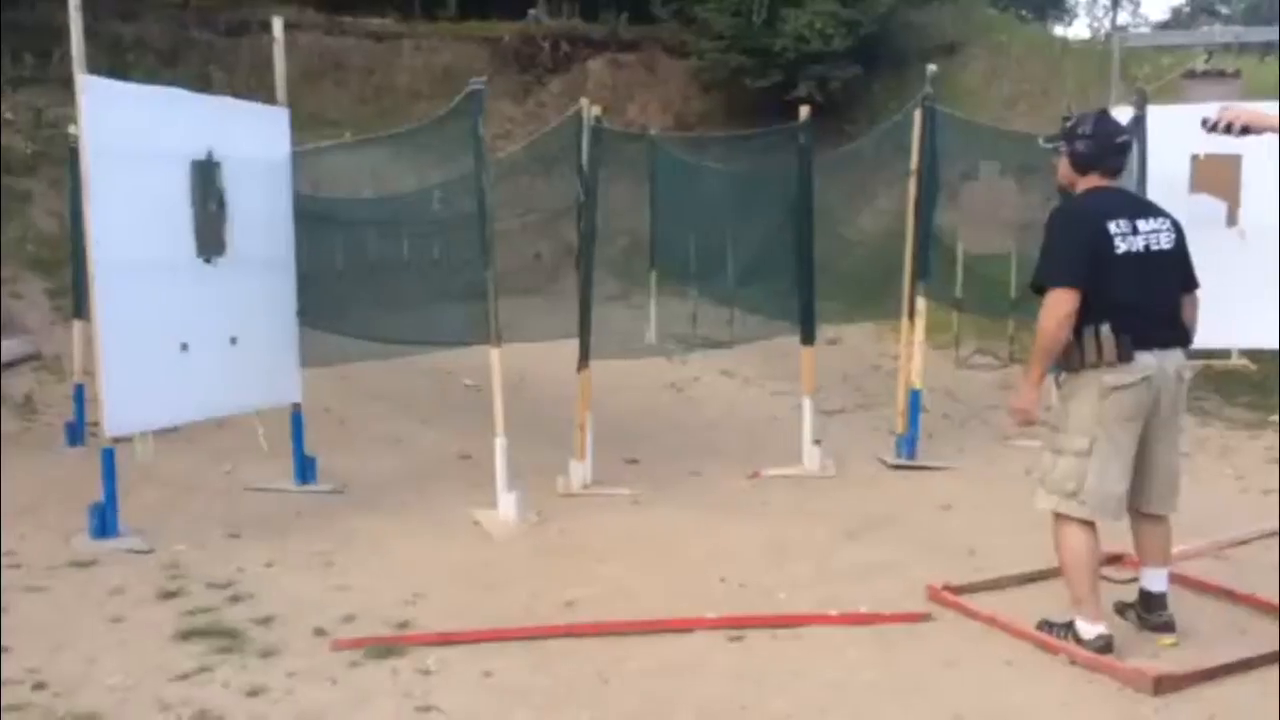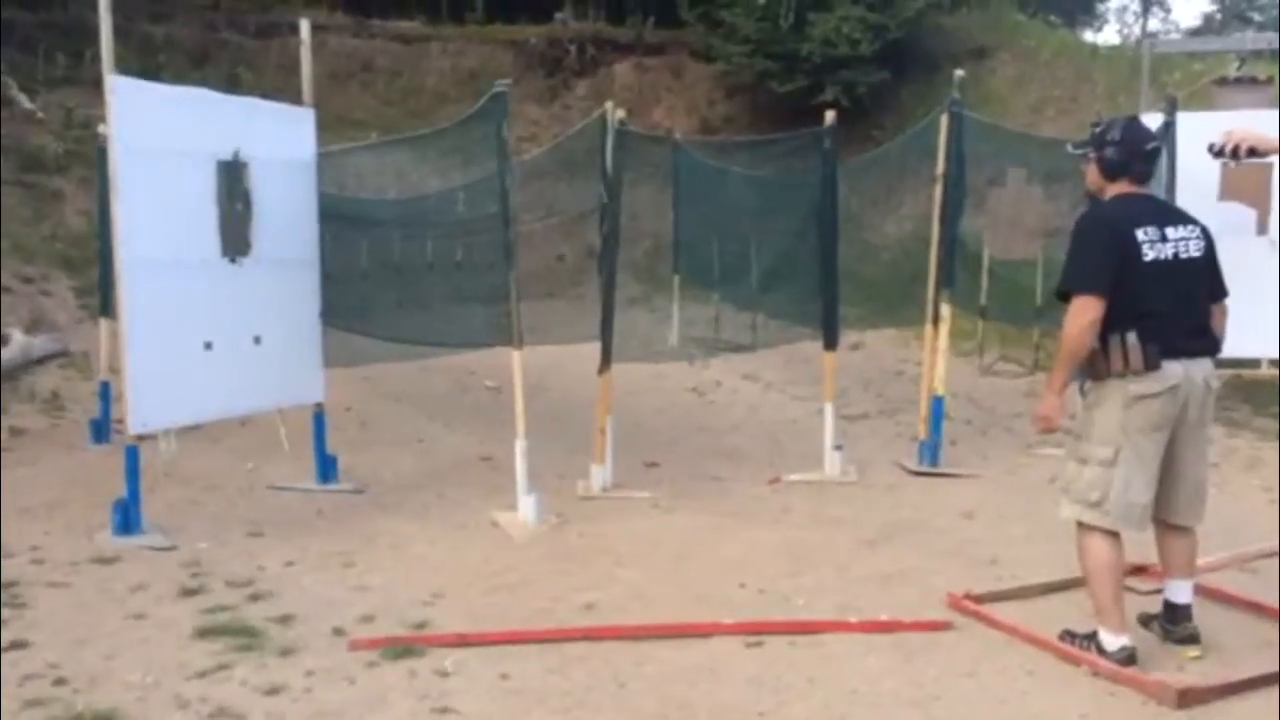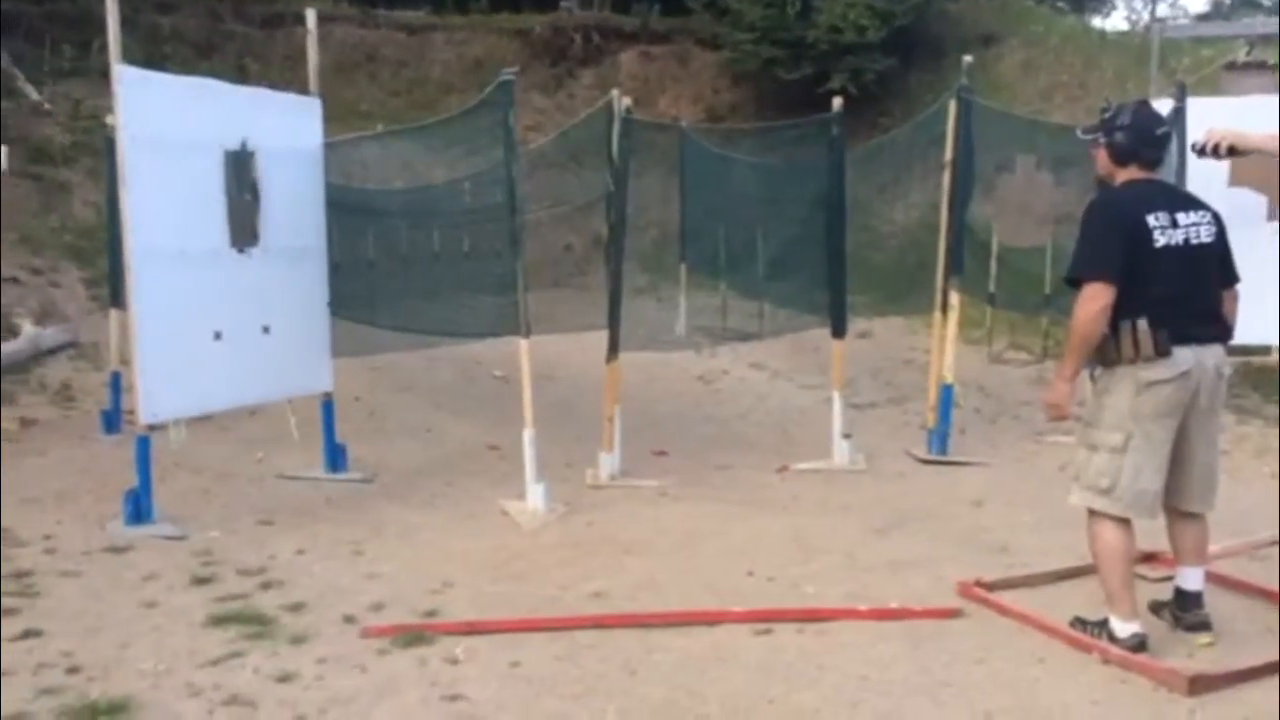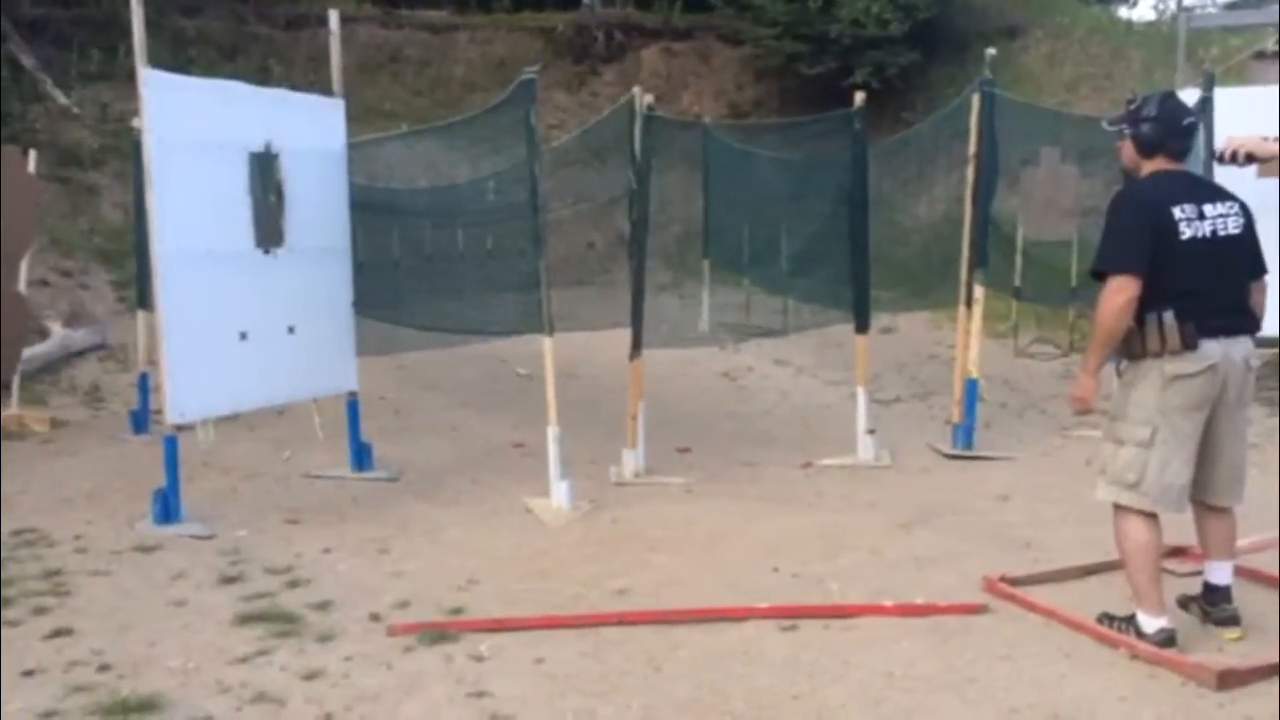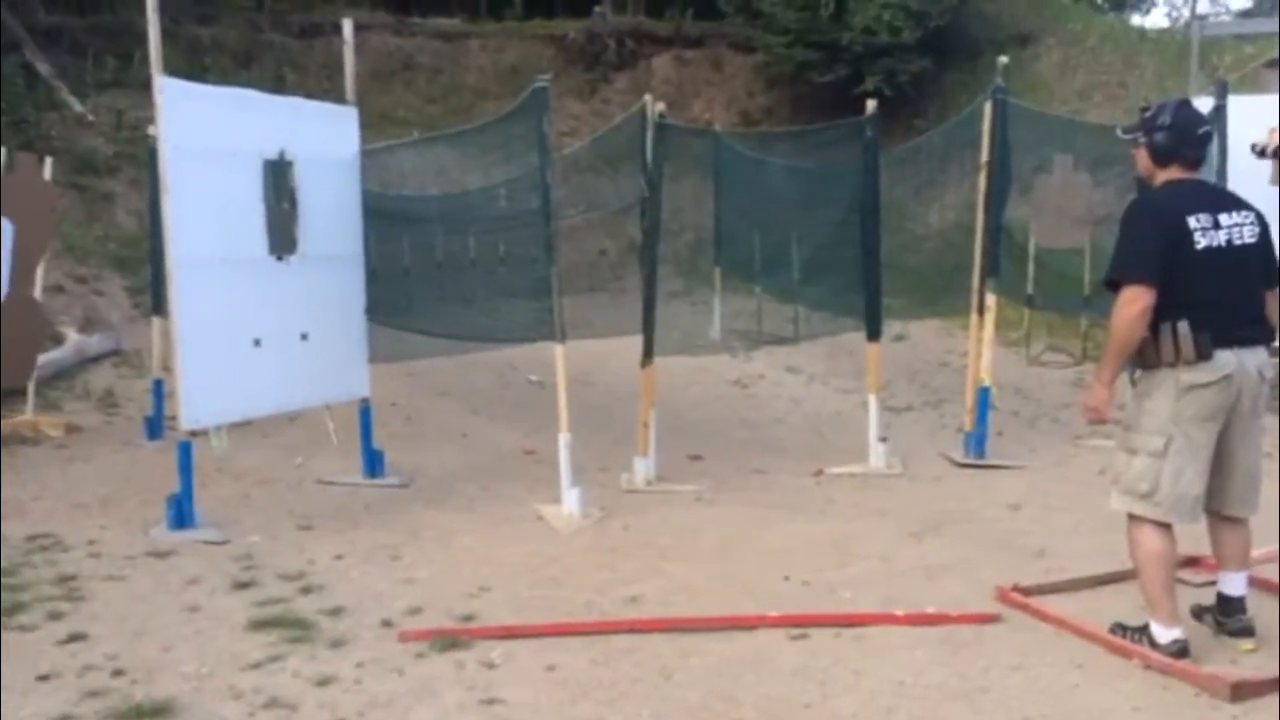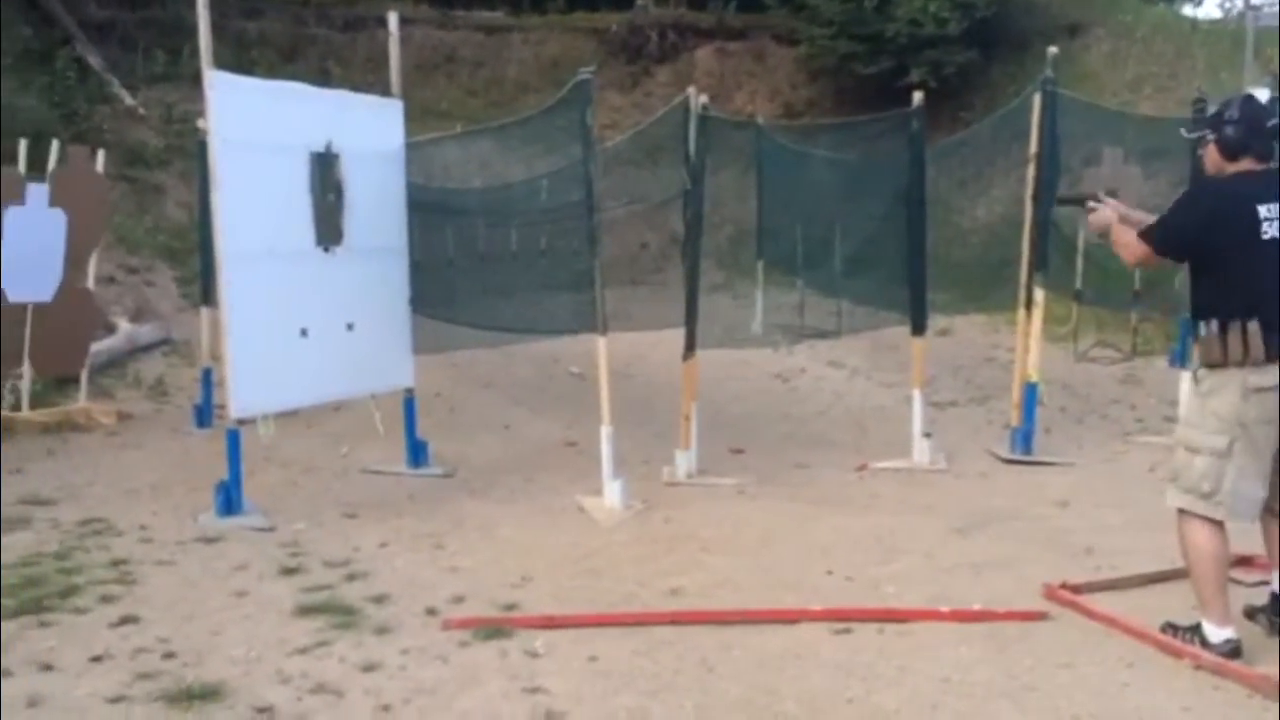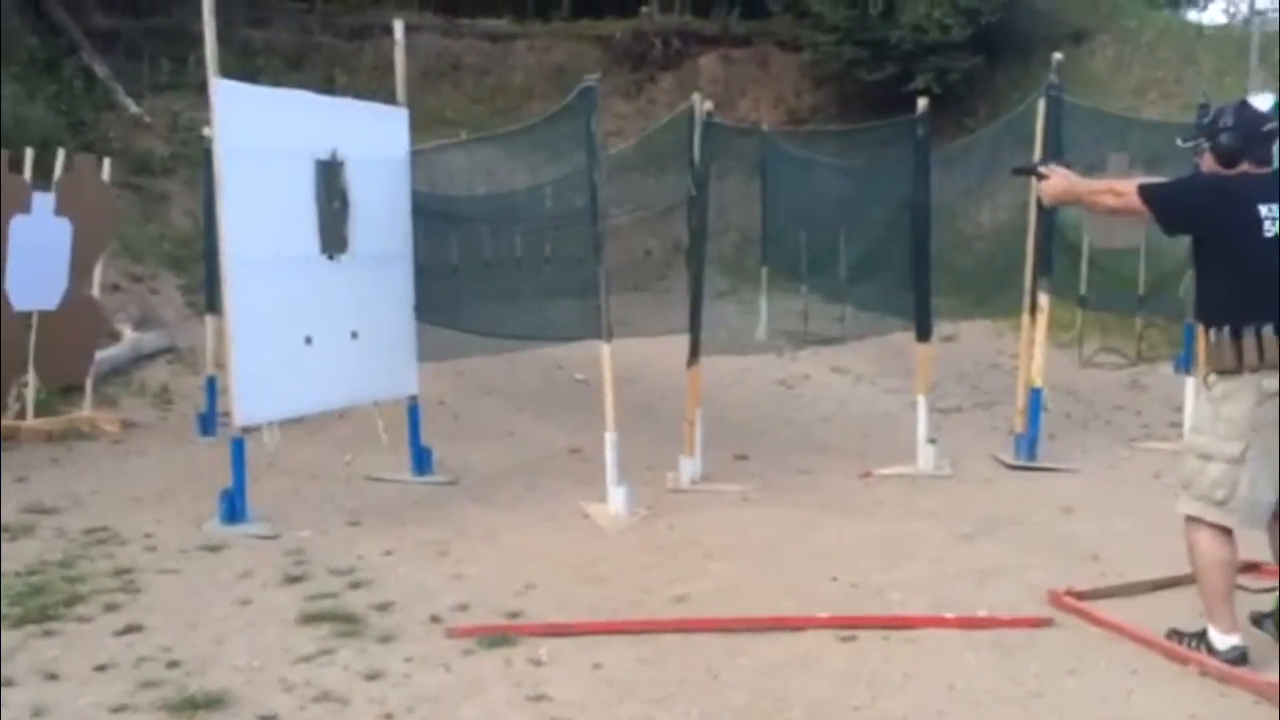
dt=0.7s
person 1, frame 1
left shoulder: (1075, 216)
right shoulder: (1161, 218)
left elbow: (1062, 309)
right elbow: (1188, 303)
left wrist: (1031, 381)
left hip: (1108, 373)
right hip: (1166, 367)
left knee: (1072, 502)
right knee: (1151, 495)
left ankle: (1089, 626)
right ankle: (1154, 603)
person 1, frame 2
left shoulder: (1102, 221)
right shoulder: (1191, 226)
left elbow: (1087, 315)
right elbow: (1217, 312)
left wrist: (1054, 389)
left hip: (1135, 381)
right hip: (1195, 376)
left knee: (1096, 512)
right knee: (1177, 507)
left ankle: (1112, 638)
right ankle: (1179, 616)
person 1, frame 3
left shoulder: (1112, 208)
right shoulder: (1201, 212)
left elbow: (1098, 302)
right elbow: (1228, 299)
left wrist: (1065, 376)
left hip: (1144, 368)
right hip: (1206, 362)
left knee: (1107, 500)
right knee: (1188, 495)
left ankle: (1123, 626)
right ankle: (1190, 602)
person 1, frame 4
left shoulder: (1137, 200)
right shoulder: (1230, 202)
left elbow: (1123, 295)
right elbow: (1257, 290)
left wrist: (1090, 369)
left hip: (1171, 361)
right hip: (1234, 355)
left knee: (1134, 495)
right knee: (1216, 489)
left ankle: (1151, 621)
right ankle: (1219, 597)
person 1, frame 5
left shoulder: (1152, 209)
left elbow: (1138, 304)
left wrist: (1104, 380)
left hip: (1185, 372)
left knee: (1147, 505)
right knee: (1230, 501)
left ankle: (1164, 632)
right ankle: (1233, 609)
person 1, frame 6
left shoulder: (1216, 197)
left elbow: (1139, 253)
left wrist: (1112, 223)
right wrist: (1139, 218)
left knee: (1199, 502)
left ankle: (1216, 631)
person 1, frame 7
left shoulder: (1216, 194)
left elbow: (1122, 199)
right elbow: (1151, 190)
left wrist: (1070, 188)
right wrist: (1081, 183)
left knee: (1208, 508)
left ankle: (1222, 637)
